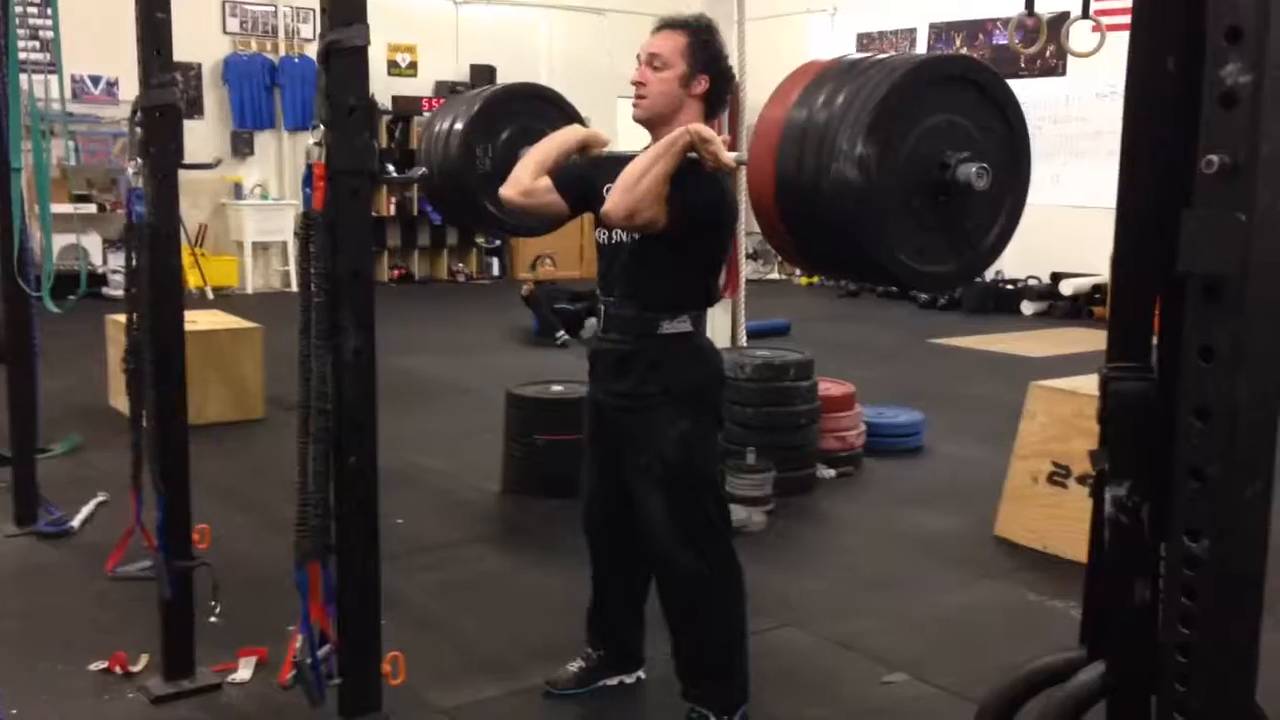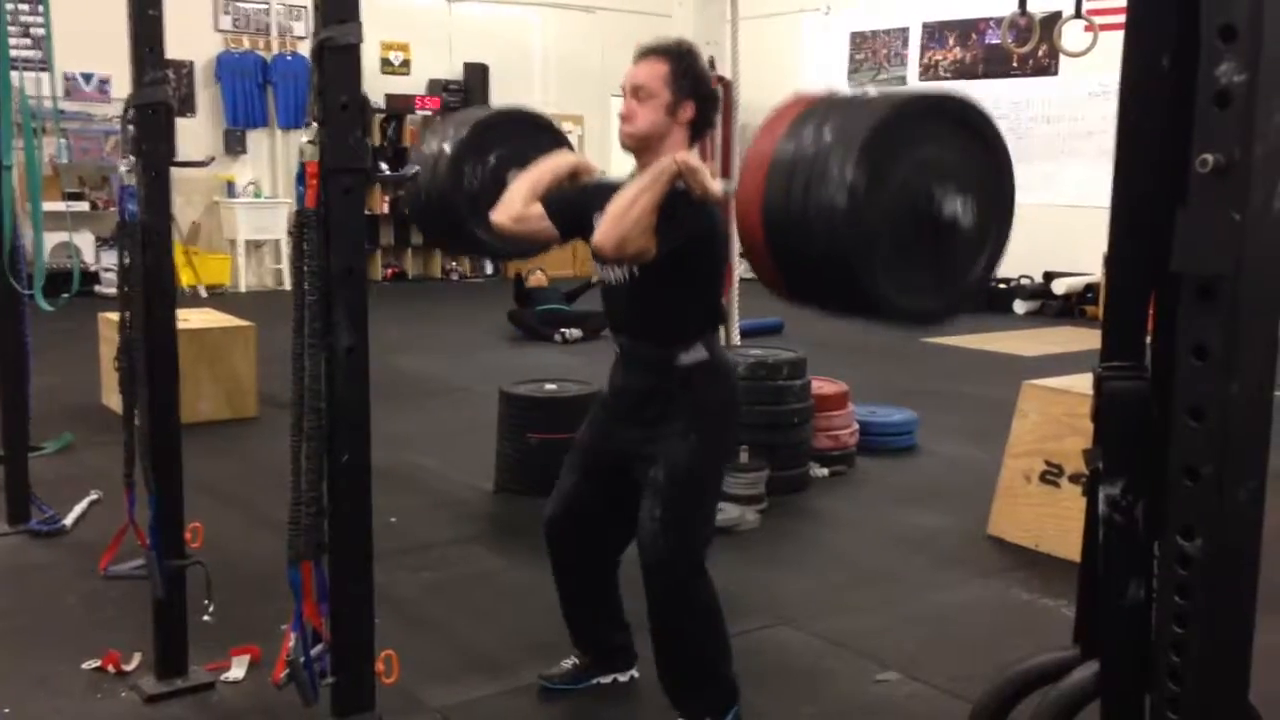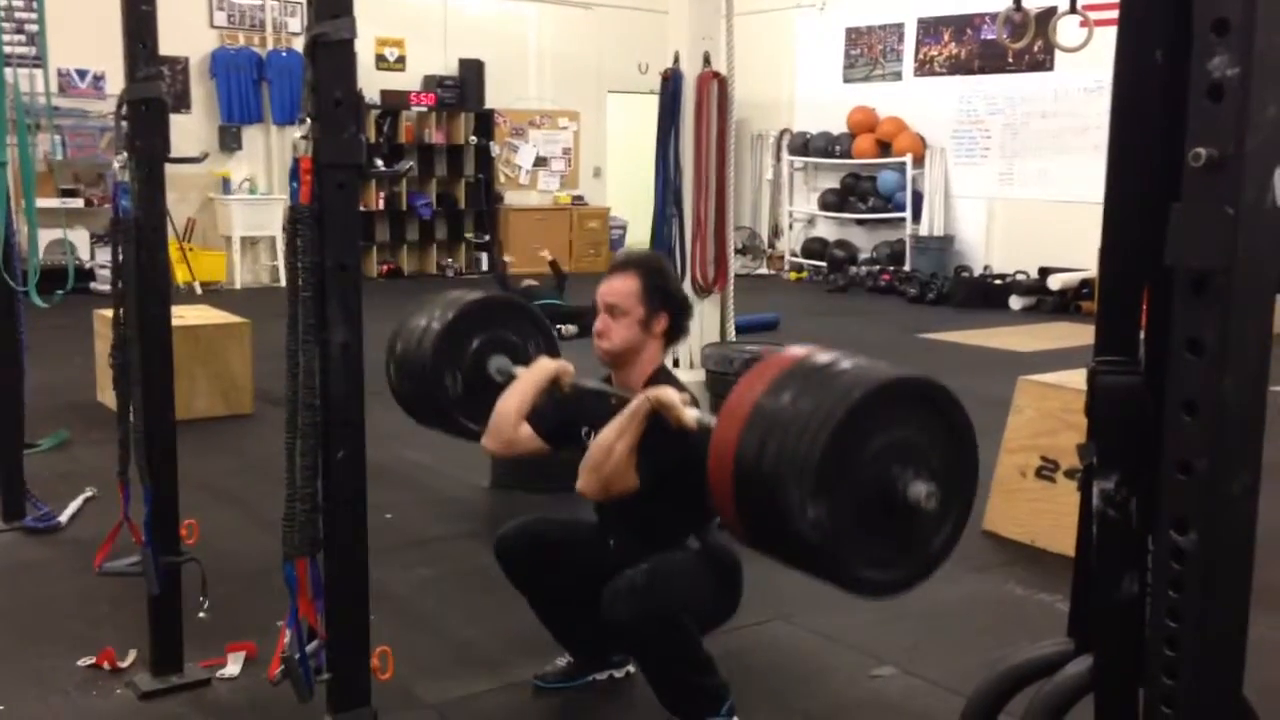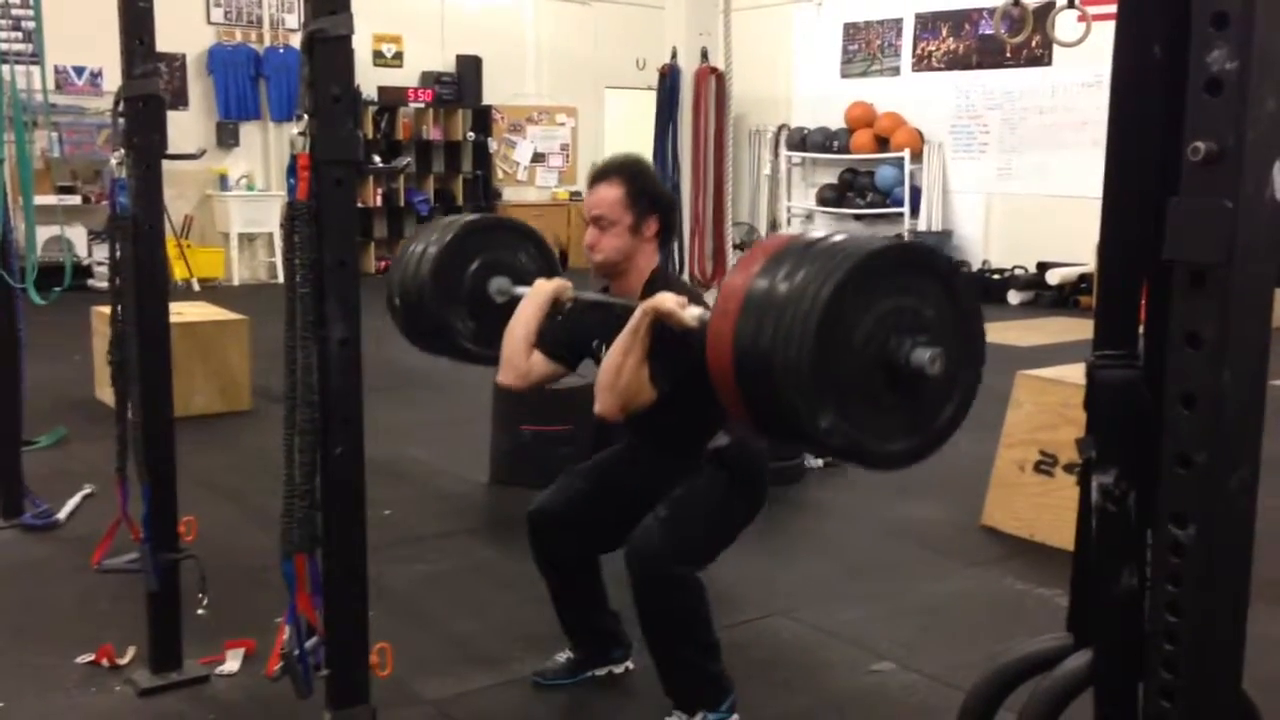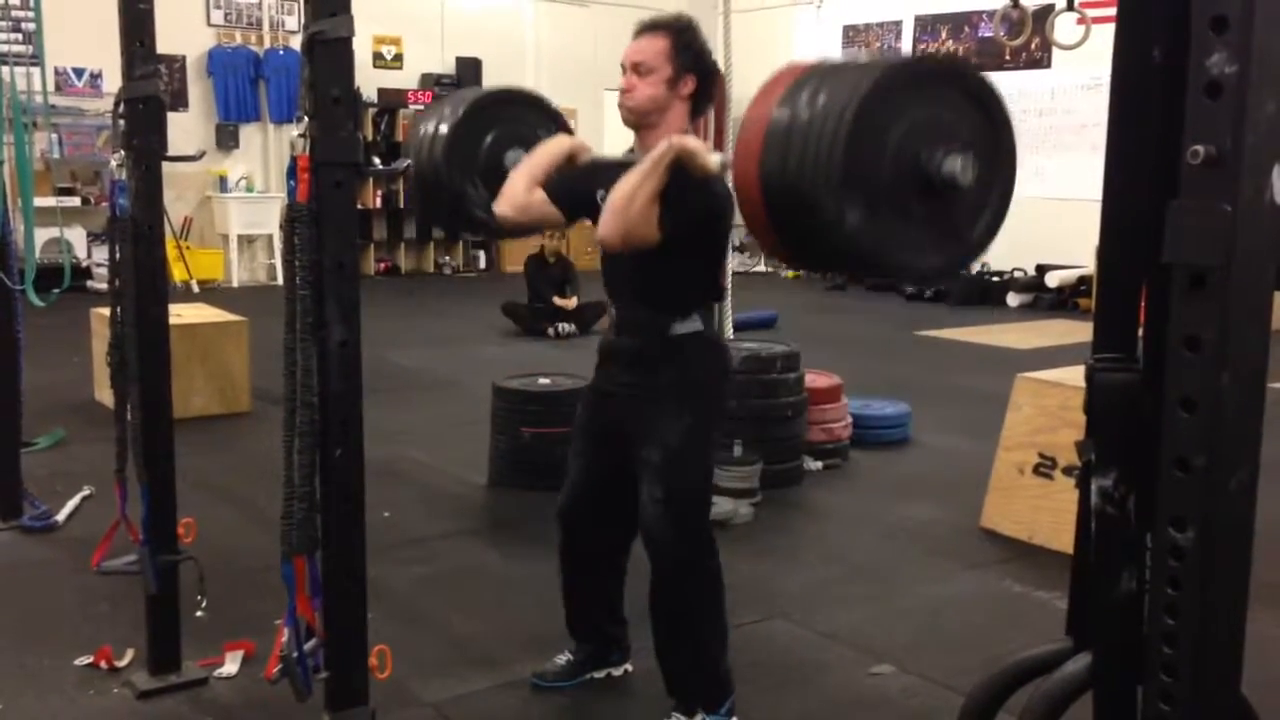
dt=0.7s
person 1, frame 1
left shoulder: (700, 179)
right shoulder: (619, 166)
left elbow: (623, 211)
right elbow: (518, 191)
left wrist: (681, 141)
right wrist: (571, 136)
left hip: (673, 377)
right hip: (614, 368)
left knee: (688, 546)
right knee: (610, 526)
right ankle: (614, 654)
person 1, frame 2
left shoulder: (690, 205)
right shoulder: (607, 194)
left elbow: (612, 241)
right elbow: (508, 217)
left wrist: (668, 169)
right wrist: (561, 163)
left hip: (687, 400)
right hip: (628, 390)
left knee: (667, 553)
right knee: (571, 525)
right ankle: (605, 655)
person 1, frame 3
left shoulder: (671, 418)
right shoulder: (591, 401)
left elbow: (593, 485)
right elbow: (499, 441)
left wrist: (643, 407)
right wrist: (541, 370)
left hip: (694, 566)
left knee: (633, 601)
right knee: (520, 546)
right ankle: (601, 653)
person 1, frame 4
left shoulder: (677, 316)
right shoulder: (594, 310)
left elbow: (610, 405)
right elbow: (514, 373)
left wrist: (644, 316)
right wrist: (541, 293)
left hip: (719, 466)
right hip: (649, 456)
left knee: (654, 552)
right knee: (553, 519)
right ankle: (600, 648)
person 1, frame 5
left shoulder: (690, 179)
right shoulder: (606, 171)
left elbow: (618, 232)
right elbow: (511, 208)
left wrist: (668, 154)
right wrist: (558, 147)
left hip: (682, 367)
right hip: (621, 361)
left knee: (674, 534)
right knee: (586, 515)
right ankle: (599, 647)
